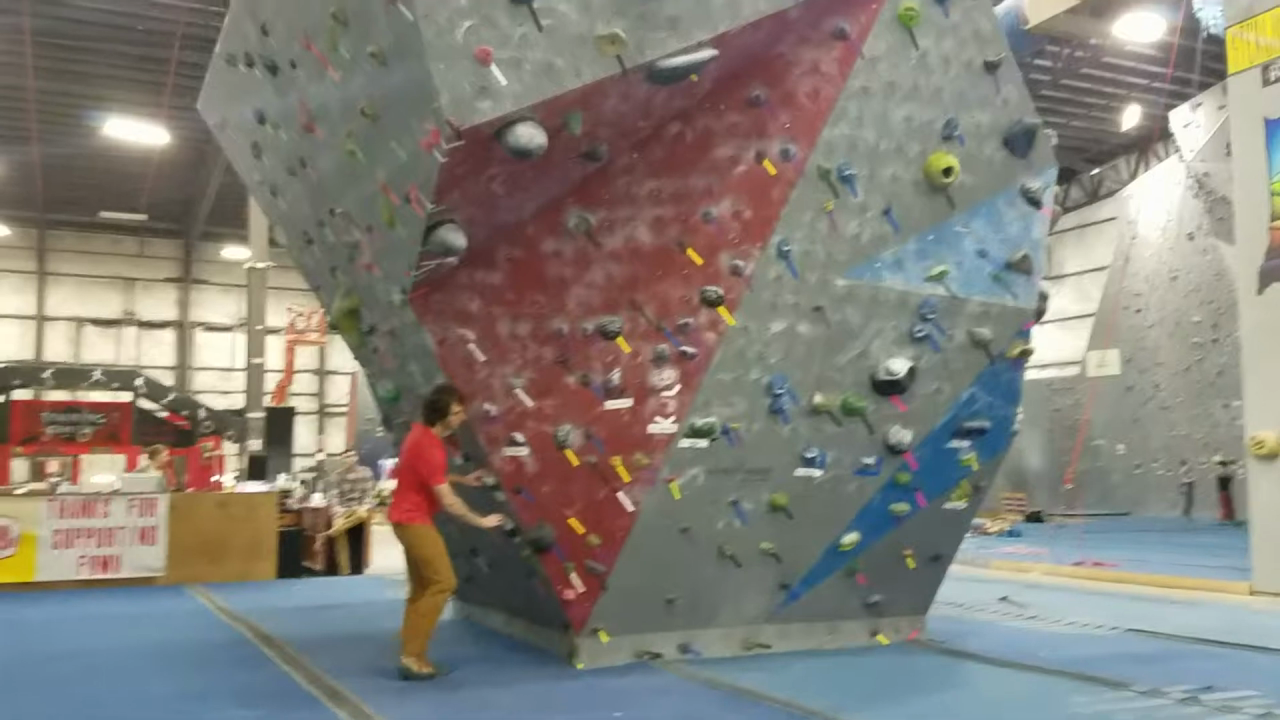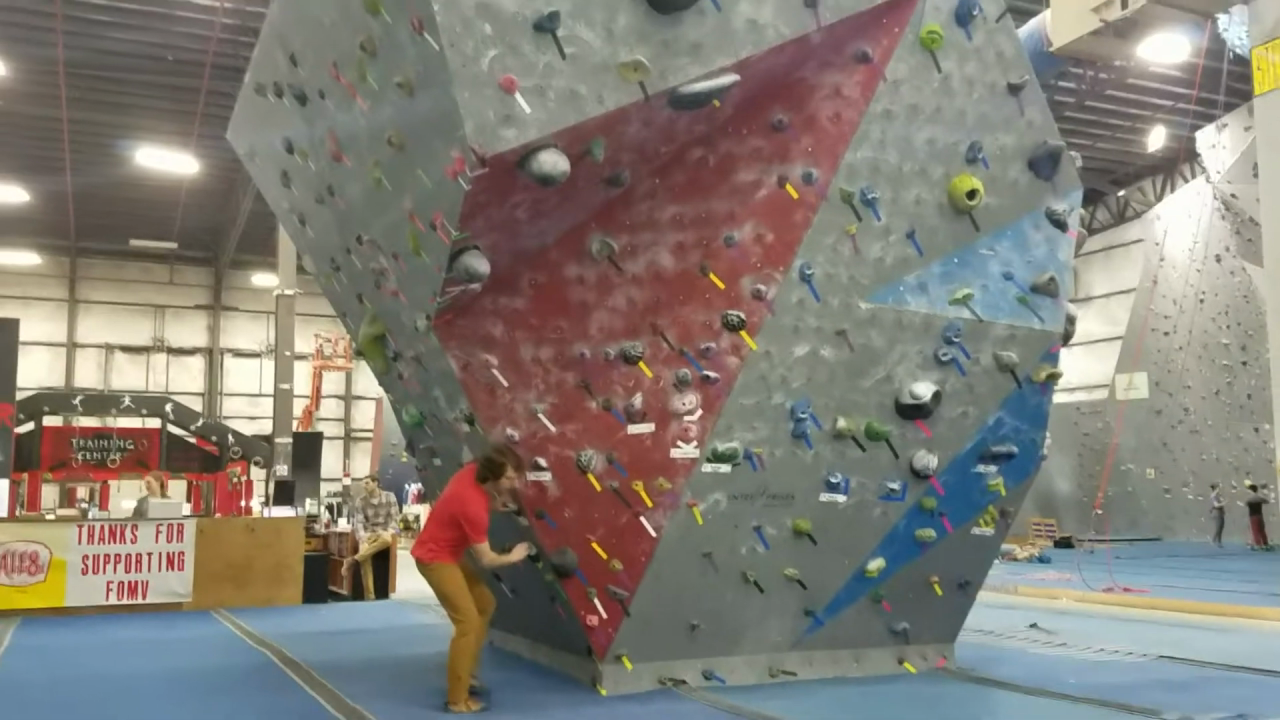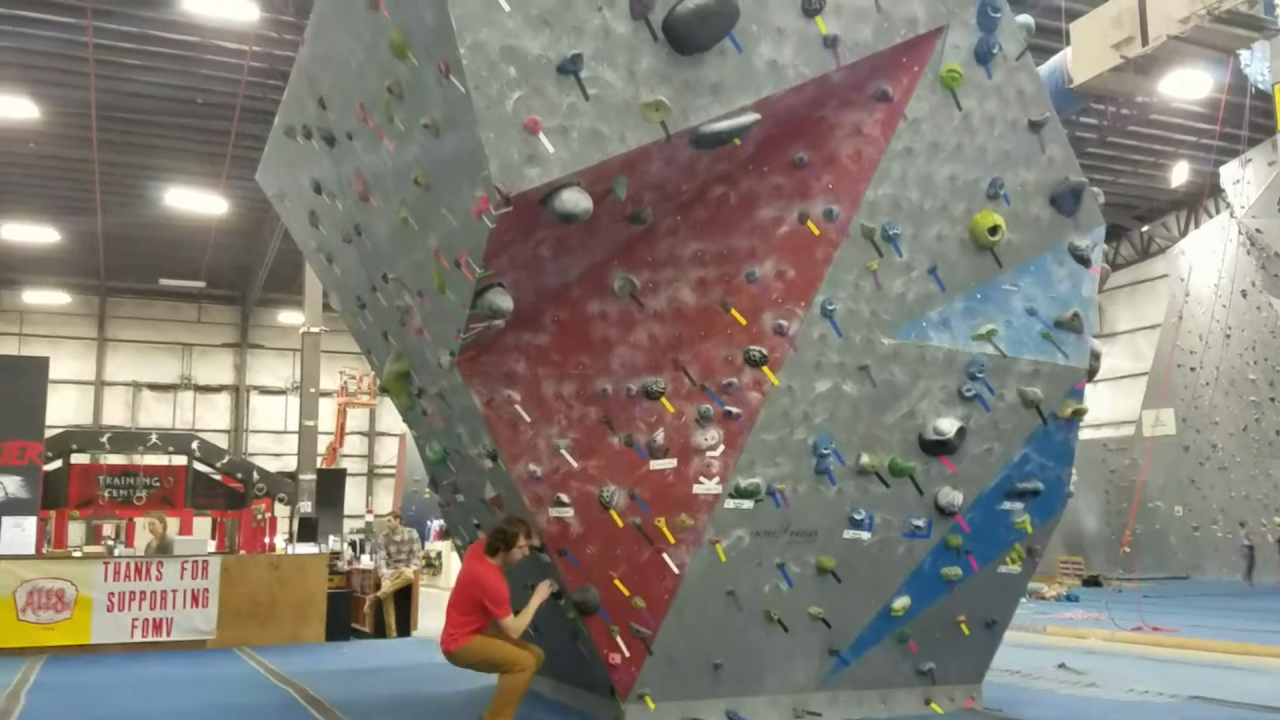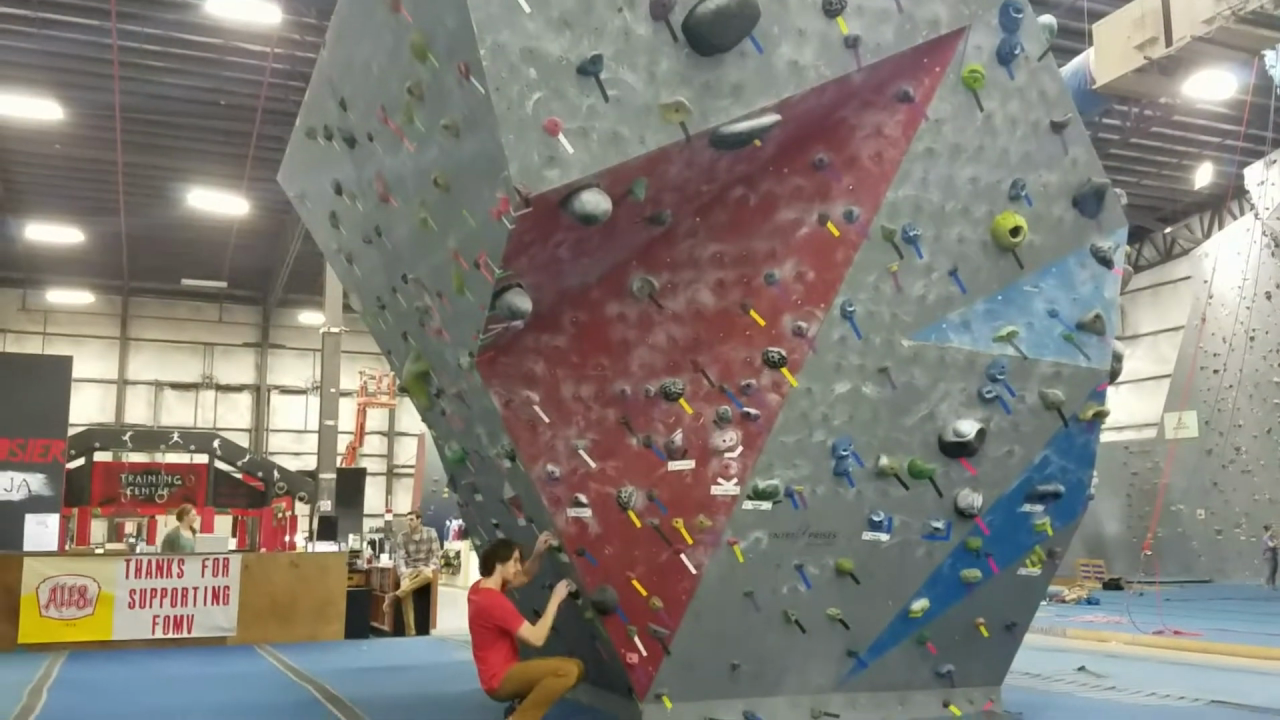
dt=0.7s
person 1, frame 1
left shoulder: (423, 433)
right shoulder: (428, 447)
right elbow: (449, 502)
left wrist: (462, 479)
right wrist: (482, 521)
left hip: (409, 518)
right hip: (414, 521)
left knee: (421, 588)
right knee: (444, 582)
left ankle: (413, 660)
right ankle: (412, 655)
person 1, frame 2
left shoulder: (472, 472)
right shoulder: (473, 505)
right elbow: (485, 558)
left wrist: (493, 504)
right wrist: (513, 557)
left hip: (448, 552)
right hip: (435, 558)
left knee: (485, 603)
right knee: (468, 621)
left ankle: (466, 673)
right ankle: (457, 699)
person 1, frame 3
left shoulder: (476, 551)
right shoulder: (491, 581)
right elbow: (513, 631)
left wrist: (520, 541)
right wrist: (537, 598)
left hip: (471, 633)
right hip: (460, 645)
left knee: (535, 655)
right knee: (525, 663)
person 1, frame 4
left shoulder: (480, 588)
right shoulder: (495, 602)
left elbow: (525, 577)
right elbow: (536, 639)
left wrist: (538, 553)
right wrist: (555, 600)
left hip: (504, 672)
right hip: (500, 680)
left knee: (576, 667)
right knee: (568, 671)
